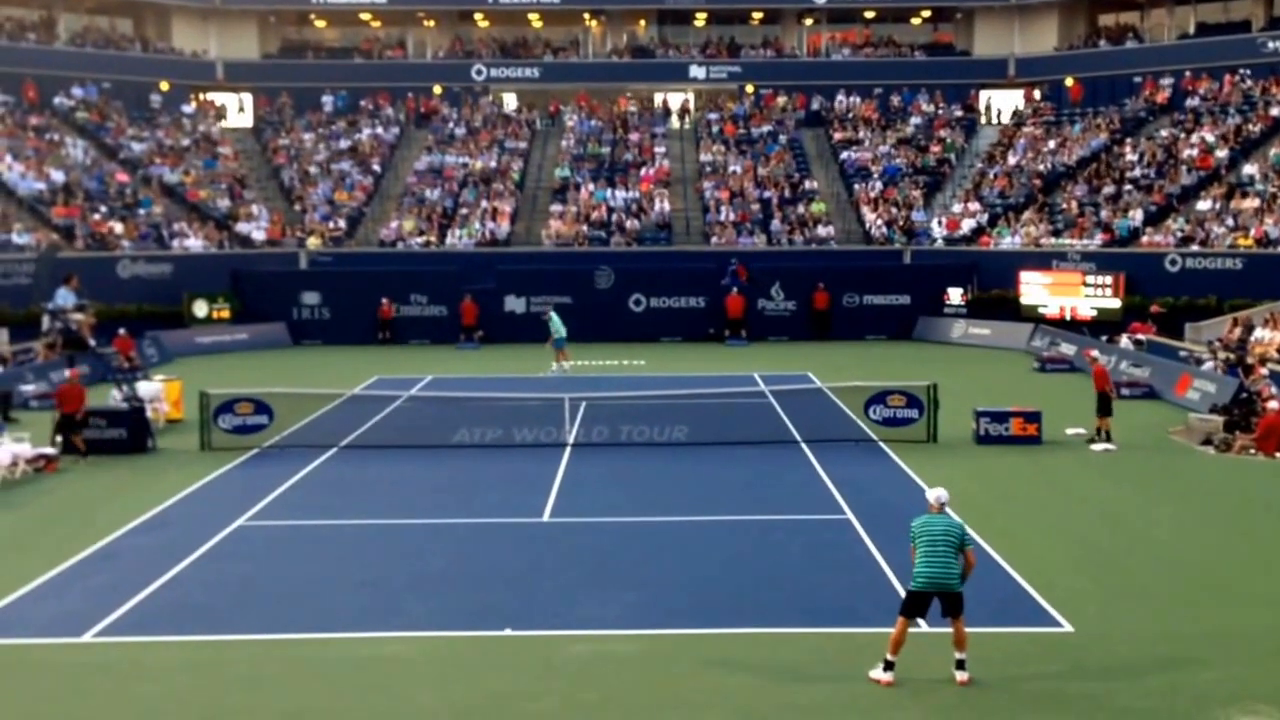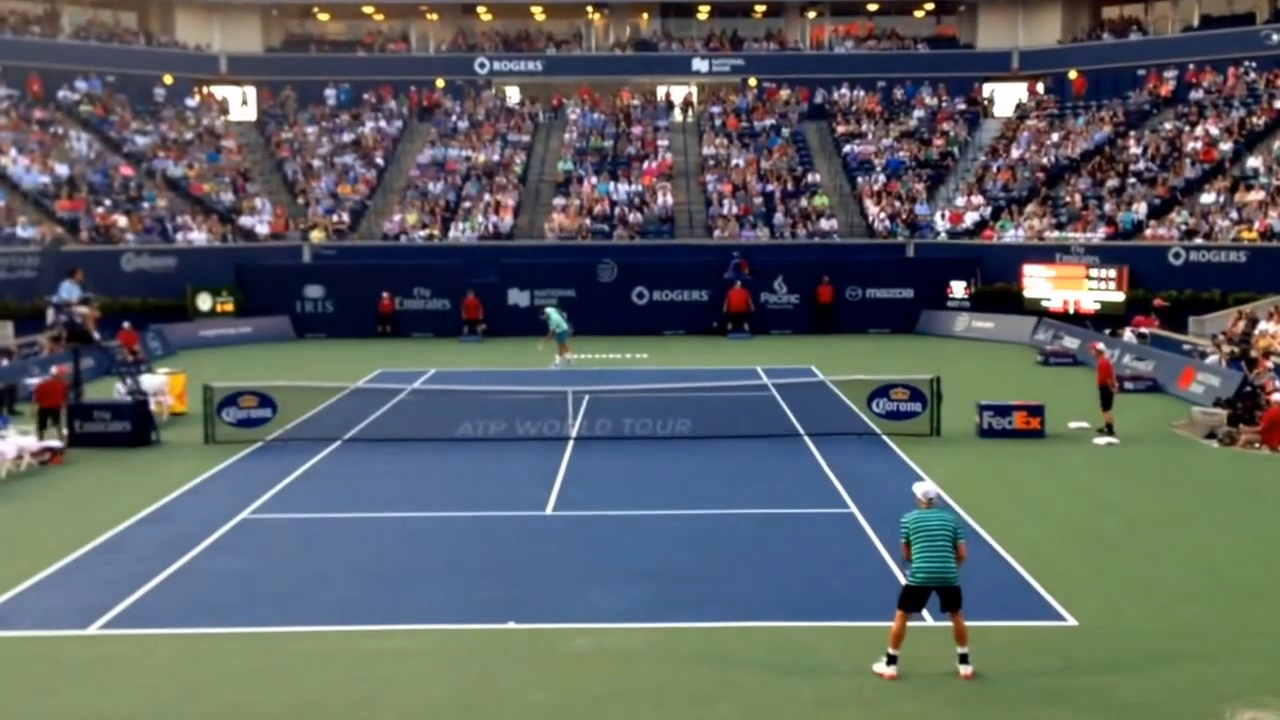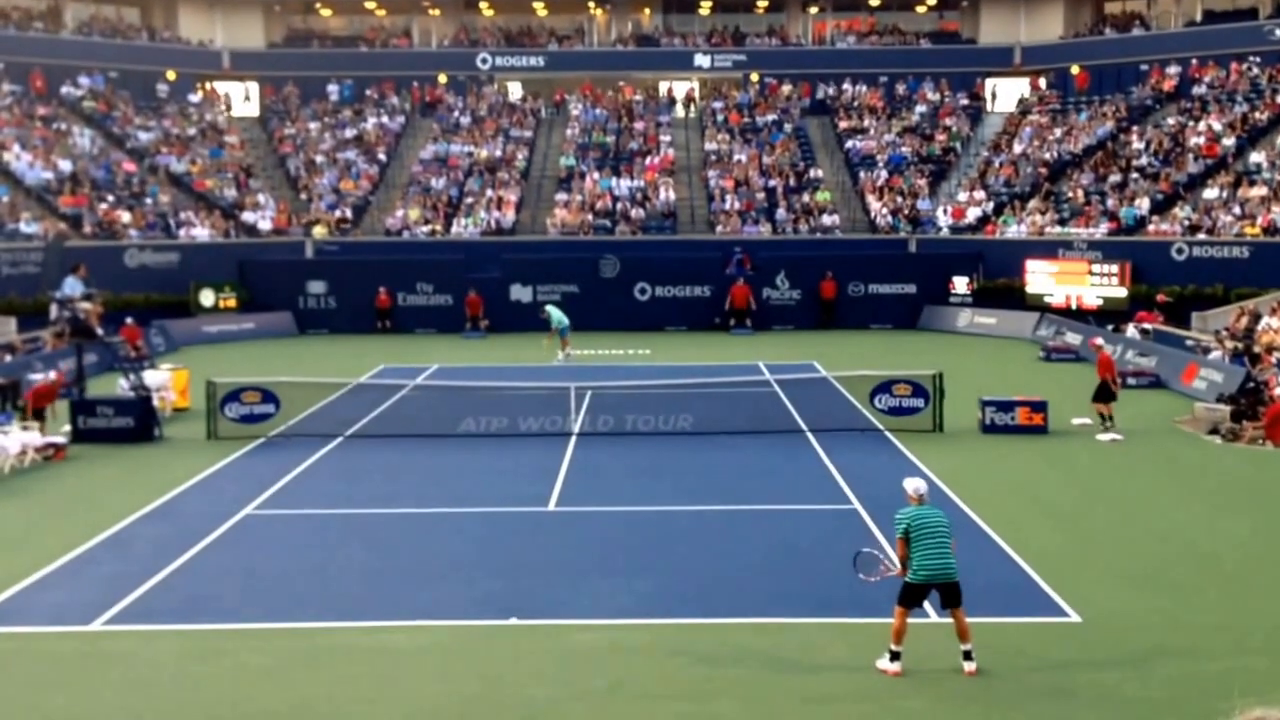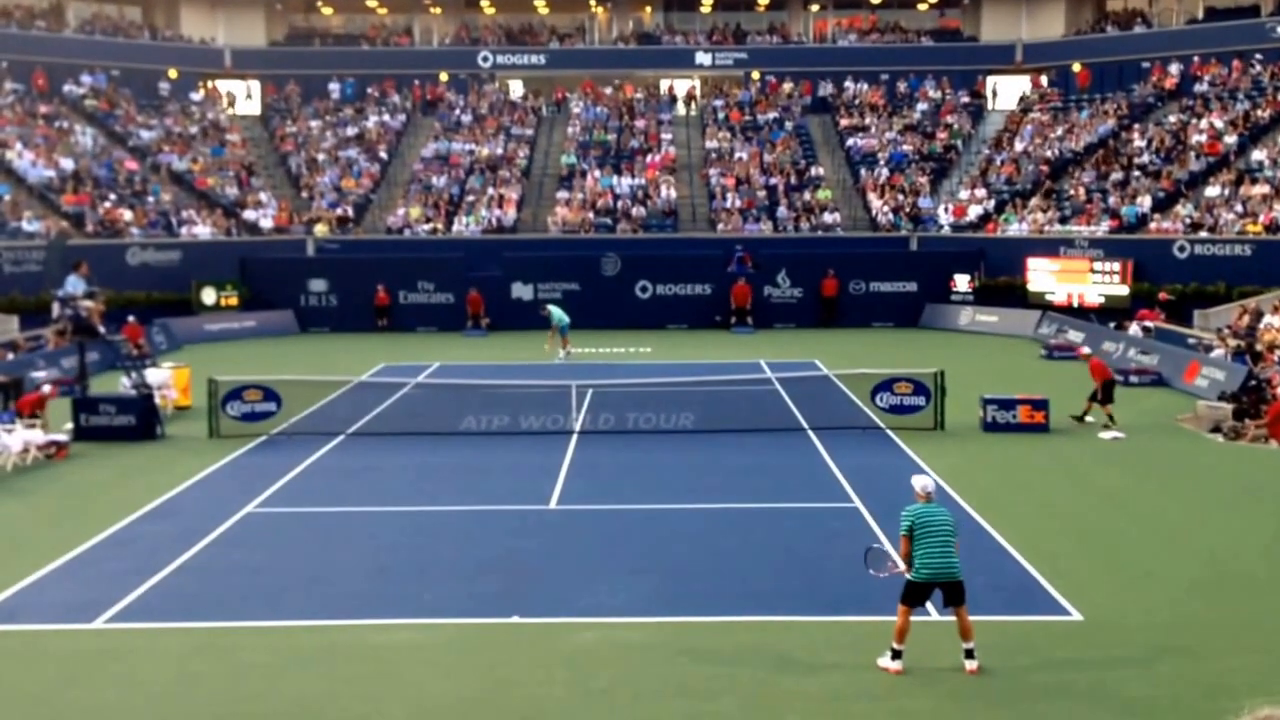
dt=0.3s
person 1, frame 1
left shoulder: (917, 523)
right shoulder: (958, 526)
right elbow: (971, 561)
right wrist: (961, 580)
left hip: (921, 581)
right hip: (950, 582)
left knee: (902, 623)
right knee: (957, 622)
left ankle: (887, 670)
right ankle: (961, 670)
person 1, frame 2
left shoulder: (909, 519)
right shoulder: (950, 519)
left elbow: (907, 554)
right elbow: (962, 554)
left hip: (919, 577)
right hip: (948, 576)
left knee: (901, 616)
right knee: (957, 616)
left ankle: (890, 664)
right ankle: (965, 664)
person 1, frame 3
left shoulder: (903, 515)
right shoulder: (940, 515)
left elbow: (901, 552)
right elbow: (949, 549)
left wrist: (903, 568)
left hip: (919, 574)
right hip: (948, 572)
left knee: (900, 612)
right knee: (958, 613)
left ankle: (894, 661)
right ankle: (969, 660)
person 1, frame 4
left shoulder: (909, 512)
right shoulder: (946, 513)
left elbow: (905, 550)
right elbow: (954, 548)
left wrist: (908, 565)
left hip: (922, 573)
right hip: (951, 572)
left knee: (904, 611)
right knee: (961, 611)
left ankle: (895, 659)
right ankle: (970, 659)
